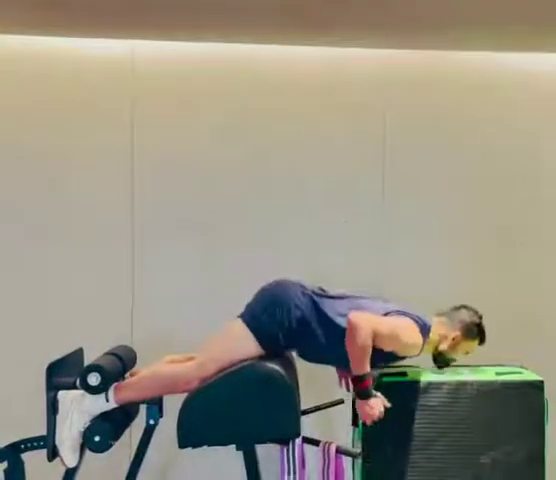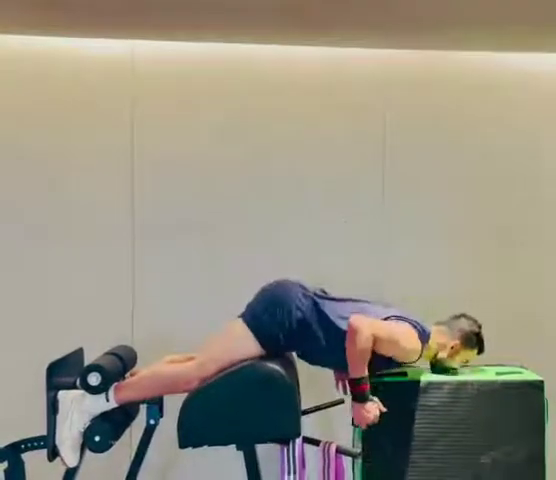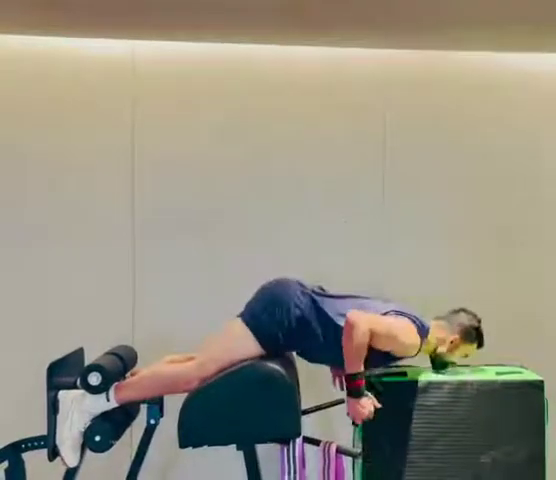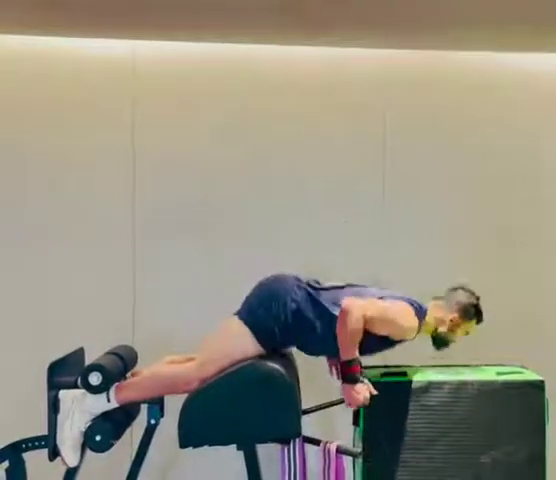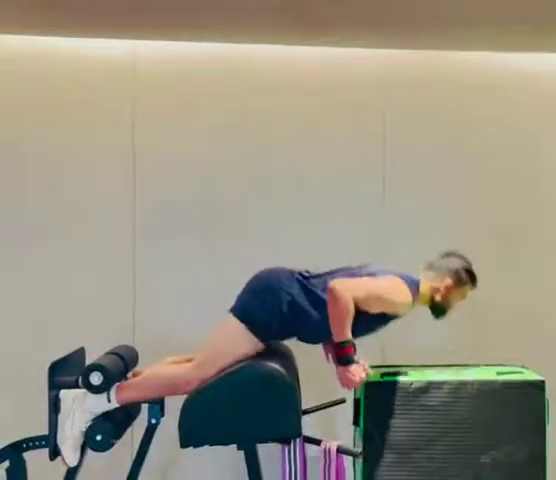
dt=0.1s
person 1, frame 1
left shoulder: (408, 326)
right shoulder: (413, 339)
right elbow: (359, 325)
left wrist: (343, 360)
right wrist: (364, 392)
left hip: (288, 300)
right hip: (283, 311)
left knee: (200, 364)
right knee: (196, 374)
left ankle: (112, 380)
right ankle: (91, 402)
person 1, frame 2
left shoulder: (407, 328)
right shoulder: (411, 343)
right elbow: (359, 328)
left wrist: (341, 364)
right wrist: (361, 395)
left hip: (290, 300)
right hip: (284, 312)
left knee: (200, 365)
right knee: (196, 374)
left ankle: (112, 380)
right ankle: (92, 402)
person 1, frame 3
left shoulder: (406, 321)
right shoulder: (411, 337)
right elbow: (356, 324)
left wrist: (339, 365)
right wrist: (356, 390)
left hip: (288, 300)
right hip: (282, 310)
left knee: (200, 363)
right knee: (196, 374)
left ankle: (118, 378)
right ankle: (91, 402)
person 1, frame 4
left shoulder: (405, 309)
right shoulder: (408, 321)
right elbow: (350, 310)
left wrist: (336, 354)
right wrist: (352, 376)
left hip: (287, 296)
right hip: (280, 306)
left knee: (200, 363)
right knee: (196, 375)
left ankle: (117, 379)
right ankle: (92, 402)
person 1, frame 5
left shoulder: (397, 281)
right shoulder: (403, 292)
right elbow: (340, 291)
left wrist: (334, 345)
right wrist: (345, 357)
left hip: (277, 294)
right hip: (274, 301)
left knee: (203, 363)
right knee: (201, 373)
left ankle: (123, 382)
right ankle: (97, 400)
